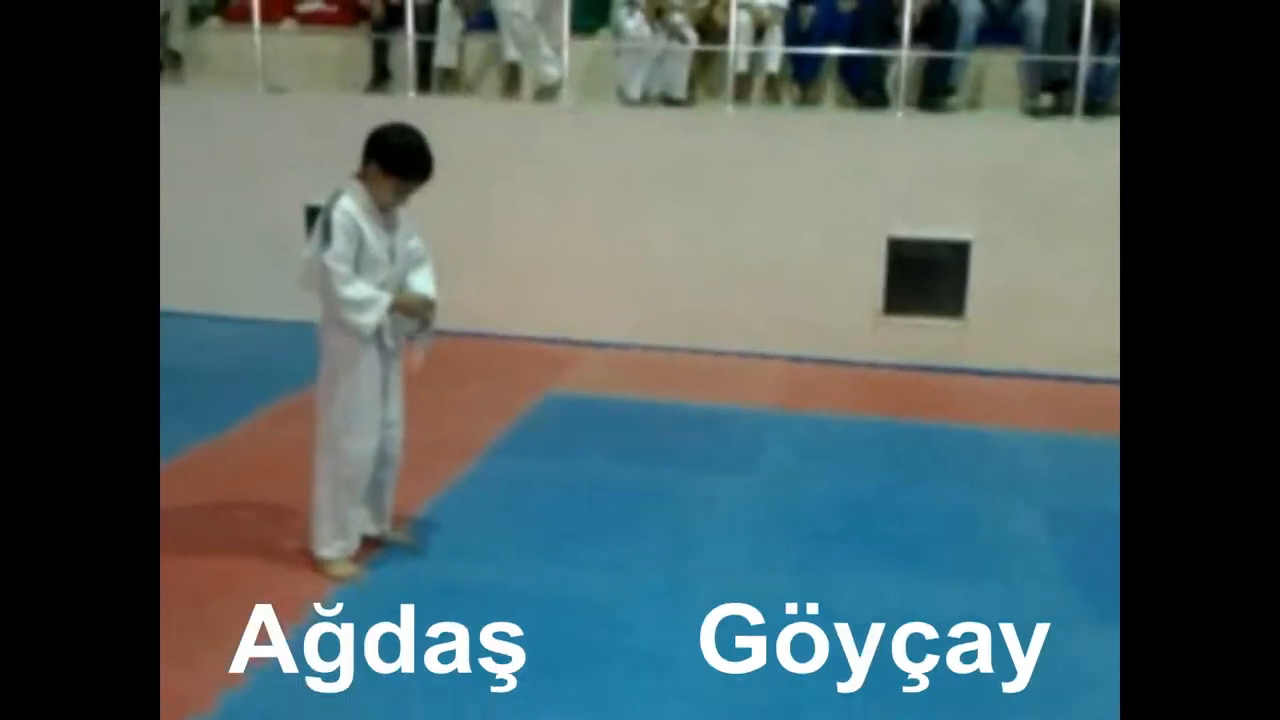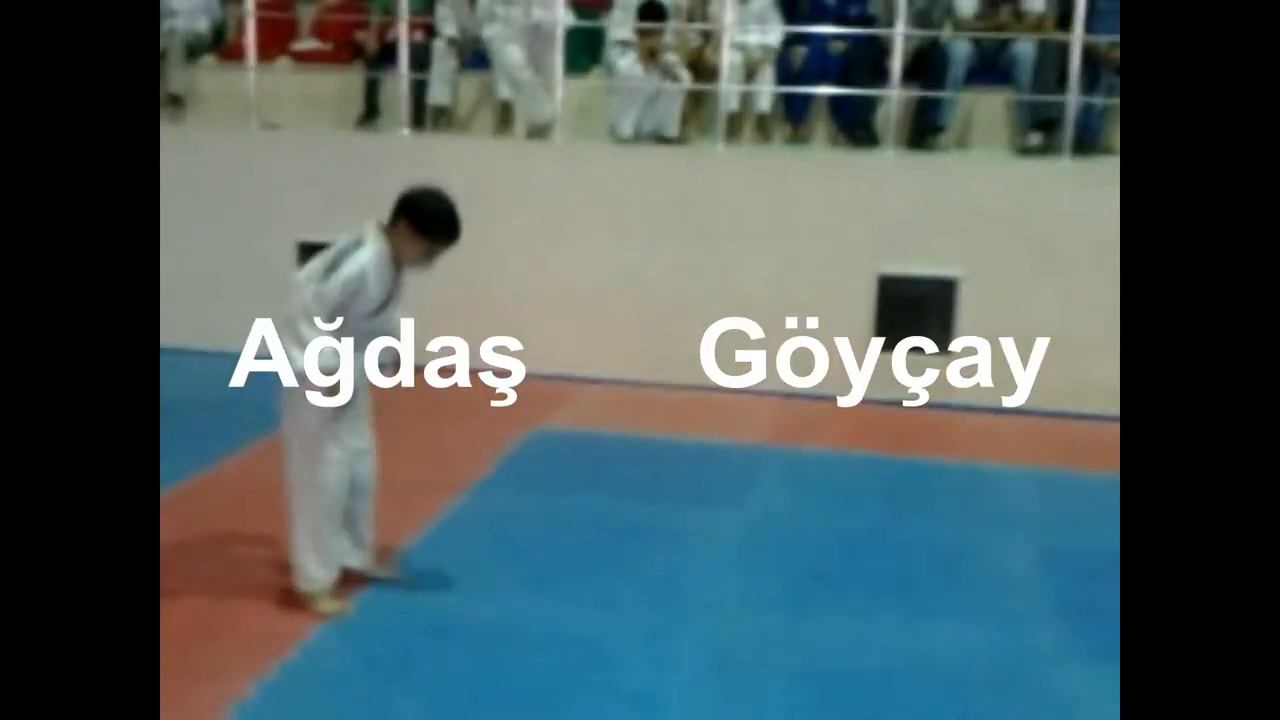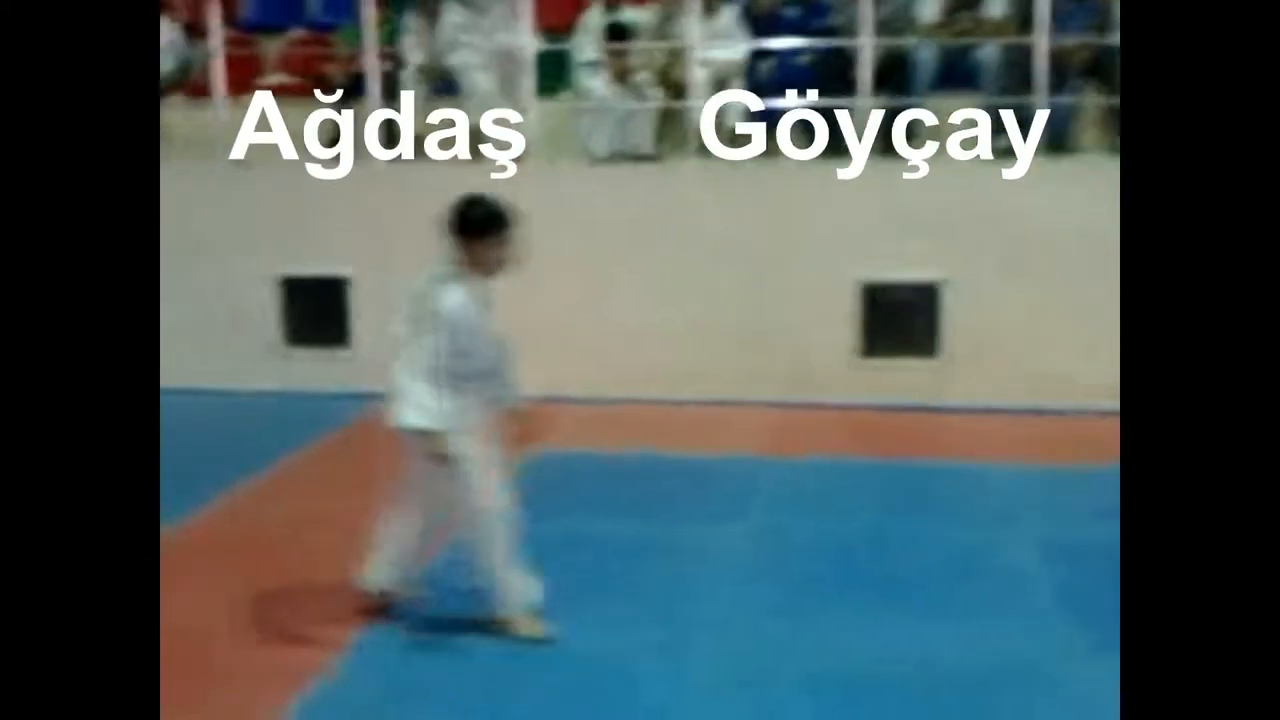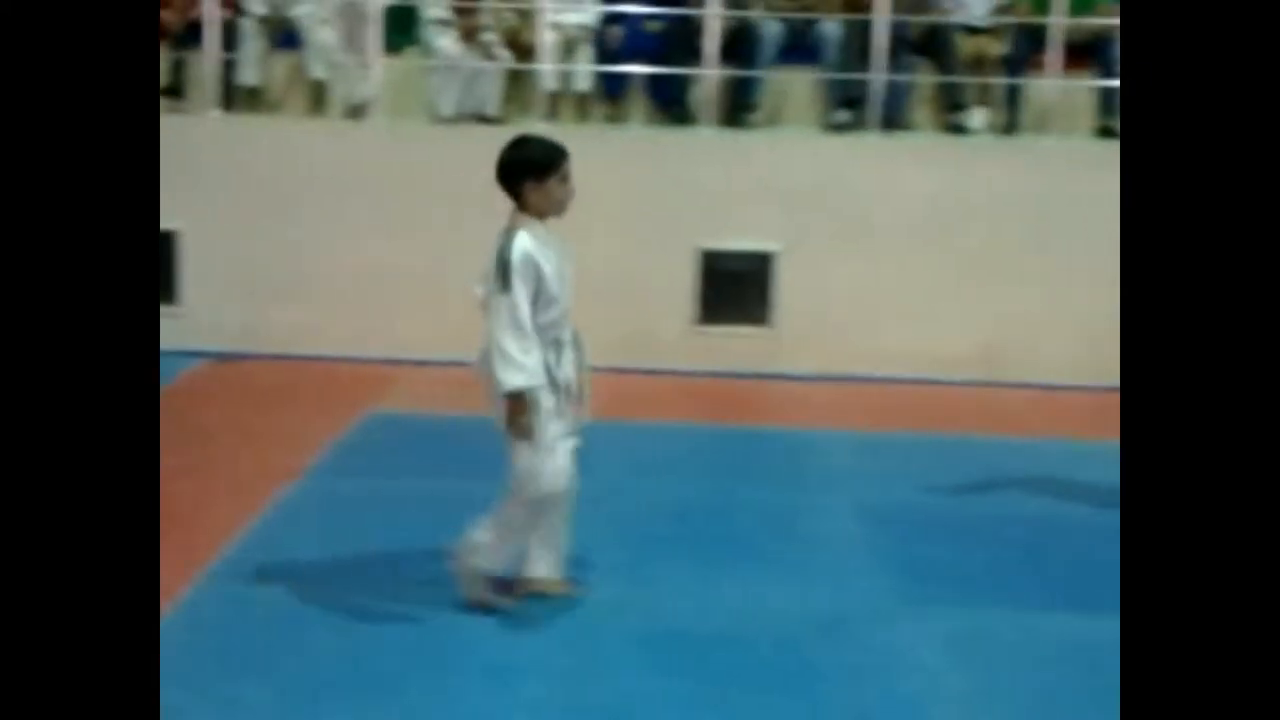
dt=0.7s
person 1, frame 1
left shoulder: (392, 214)
right shoulder: (341, 215)
left elbow: (416, 260)
right elbow: (335, 287)
left wrist: (422, 299)
right wrist: (396, 303)
left hip: (387, 344)
right hip: (351, 346)
left knee: (387, 440)
right knee: (349, 446)
left ankle: (372, 522)
right ankle: (334, 546)
person 1, frame 2
left shoulder: (390, 261)
right shoulder: (355, 264)
right elbow: (305, 318)
right wrist: (324, 372)
left hip: (351, 377)
right hip: (321, 380)
left knee: (359, 468)
right knee: (323, 474)
left ankle: (354, 555)
right ankle: (314, 580)
person 1, frame 3
left shoulder: (474, 294)
right shoulder: (443, 300)
left elbow: (492, 356)
right elbow: (417, 369)
left wrist: (507, 405)
right wrist: (429, 431)
left hip: (466, 416)
right hip: (445, 422)
left knee: (418, 505)
right knee: (488, 508)
left ankle: (378, 584)
right ankle: (516, 607)
person 1, frame 4
left shoulder: (542, 239)
right shoulder: (519, 248)
right elbow: (510, 326)
left wrist: (569, 379)
right wrist: (518, 398)
left hip: (553, 376)
right hip: (529, 382)
left knee: (557, 475)
right knee: (546, 480)
left ankle: (538, 570)
right ankle: (480, 563)
